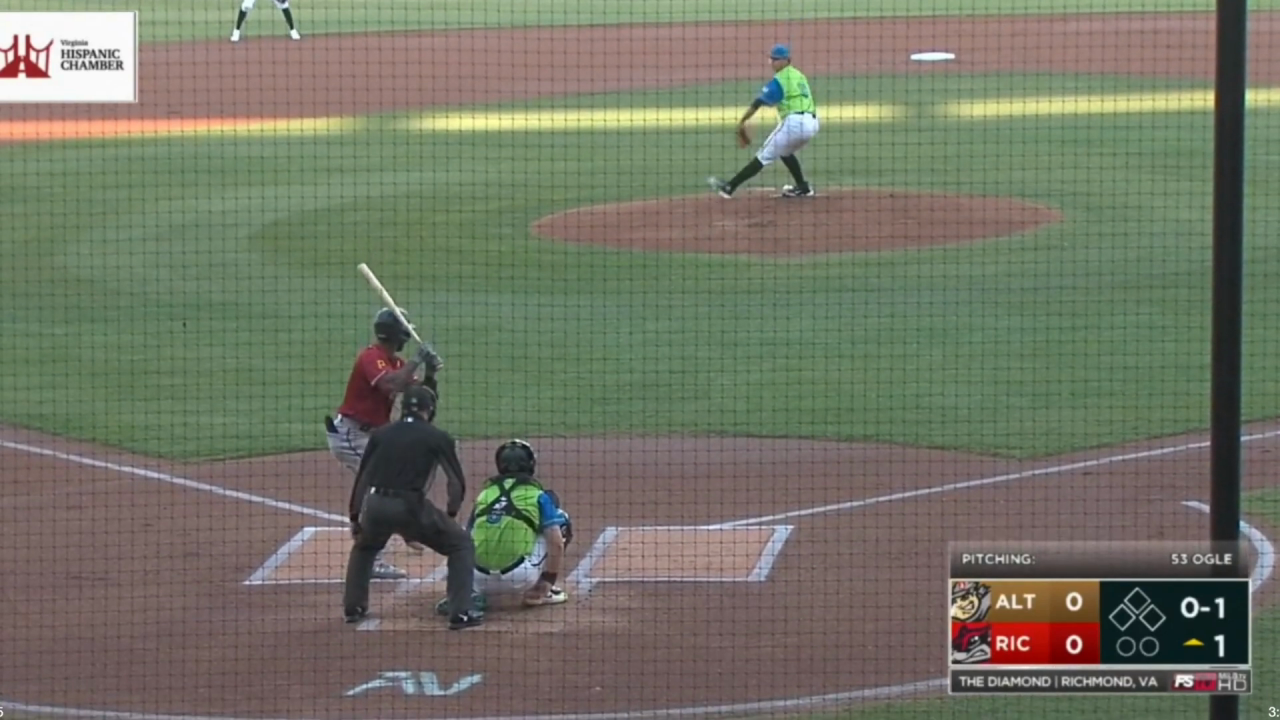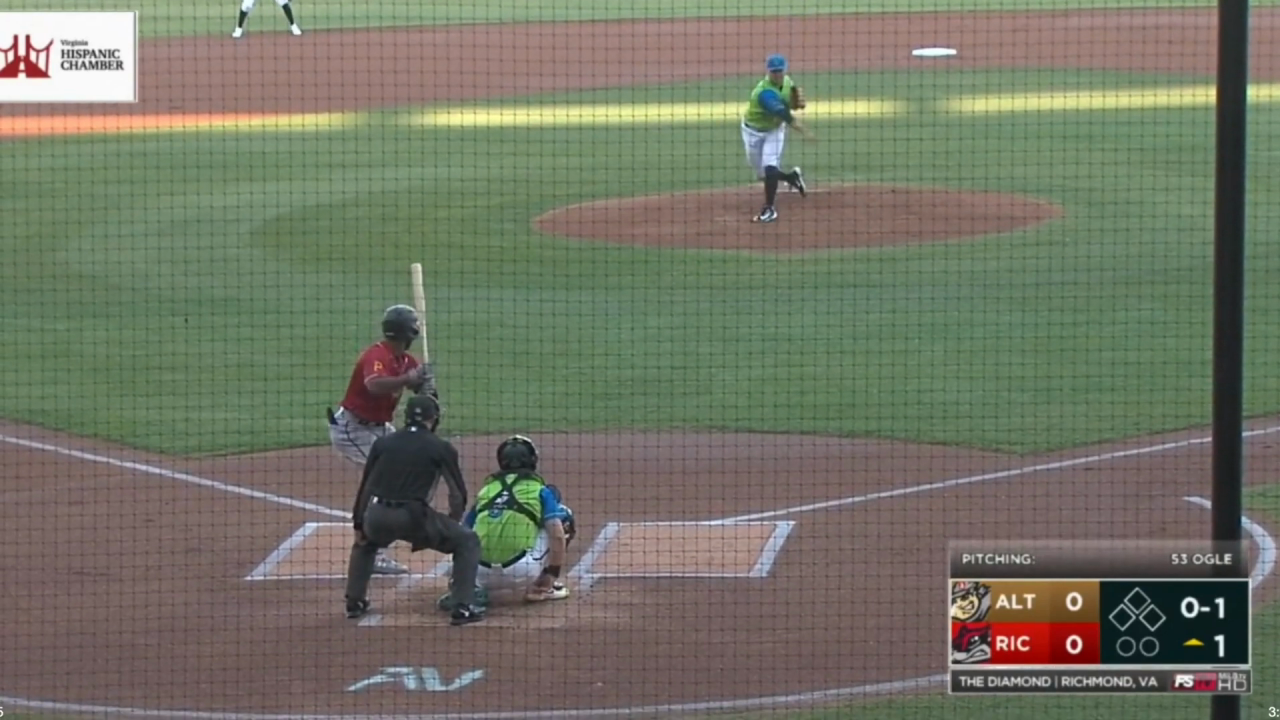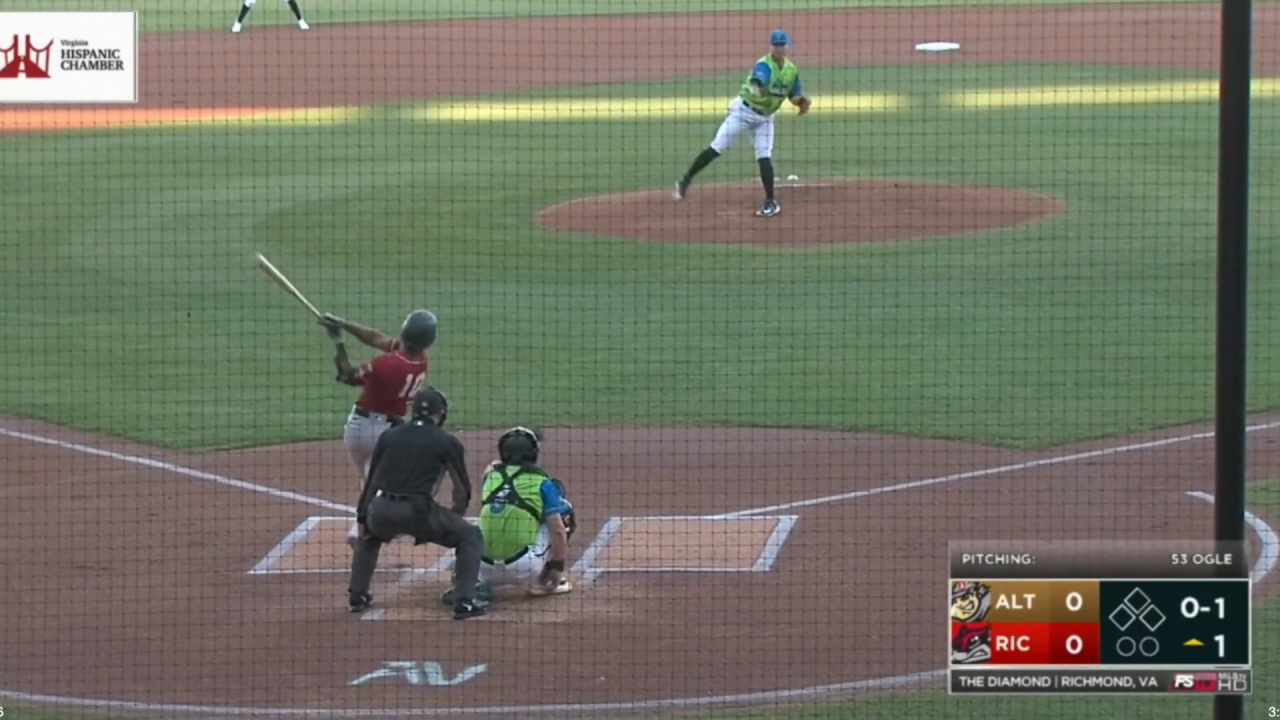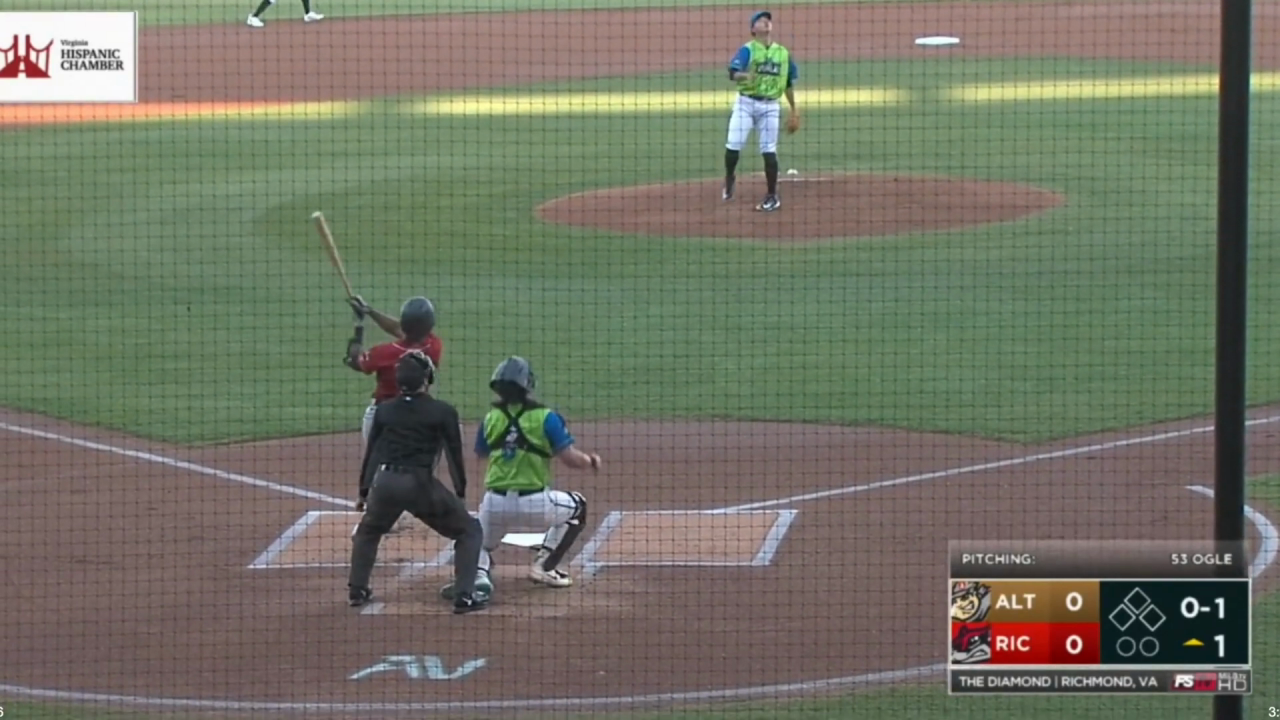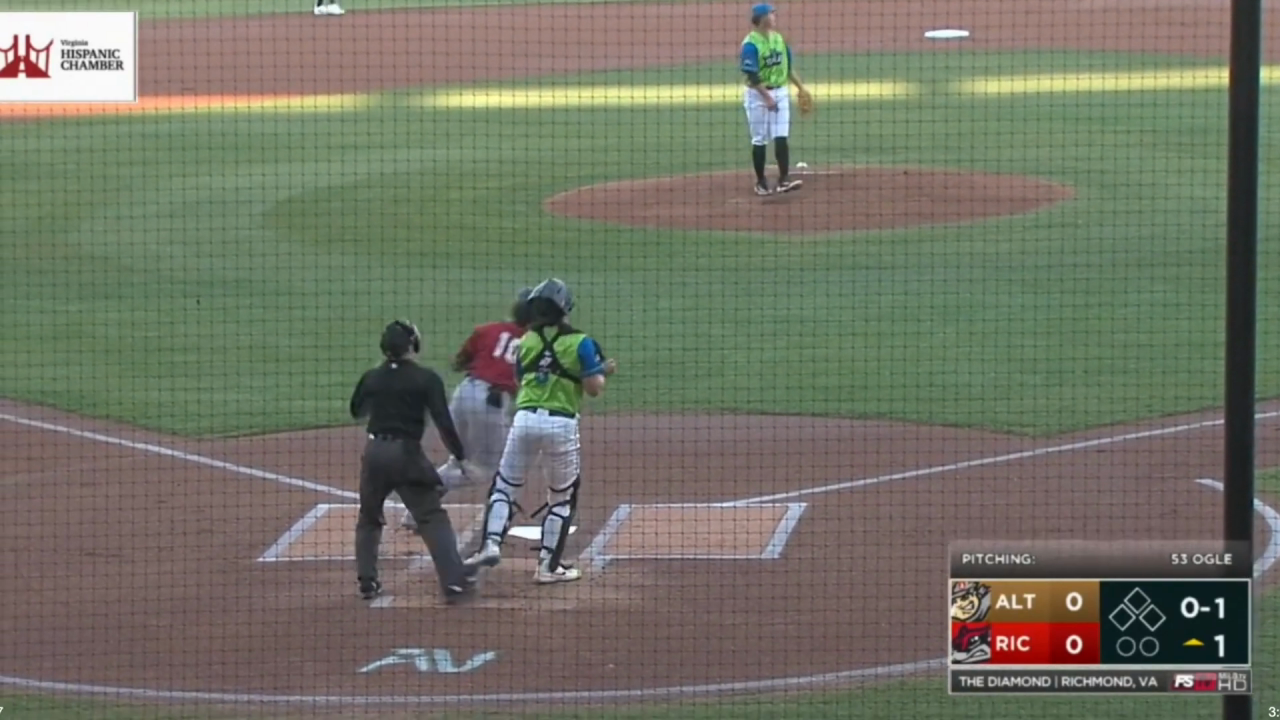
dt=0.5s
person 1, frame 1
left shoulder: (395, 362)
right shoulder: (371, 357)
right elbow: (391, 385)
left wrist: (429, 373)
right wrist: (416, 361)
left hip: (370, 434)
right hip: (350, 436)
person 1, frame 2
left shoulder: (407, 360)
right shoulder: (376, 356)
left elbow: (428, 394)
right elbow: (374, 386)
left wrist: (428, 387)
right wrist: (410, 376)
left hip: (379, 427)
right hip: (352, 429)
right ankle: (373, 556)
person 1, frame 3
left shoulder: (385, 363)
right shoulder: (422, 361)
left elbow: (348, 378)
right elbow: (378, 338)
left wrist: (338, 342)
right wrist: (343, 324)
left hip: (361, 425)
right hip: (389, 430)
person 1, frame 4
left shoulder: (385, 352)
right shoulder: (434, 347)
left elbow: (353, 361)
right elbow: (400, 330)
left wrist: (359, 326)
right wrist: (370, 310)
person 1, frame 5
left shoulder: (486, 331)
left elbow: (458, 364)
left hip: (466, 395)
right hip: (493, 404)
left knee: (459, 463)
right knee: (492, 466)
person 2, frame 1
left shoulder: (381, 434)
right shoulder: (438, 437)
left elbow: (362, 478)
right elbow: (457, 482)
left wrist: (355, 518)
right wrist: (451, 516)
left hip: (376, 505)
right hip: (411, 507)
left knee: (363, 547)
right knee: (461, 544)
left ankle: (353, 607)
right ankle: (461, 613)
person 2, frame 2
left shoulder: (382, 443)
right shoulder: (441, 447)
left elbow: (365, 488)
right elbow: (458, 494)
left wrist: (358, 525)
right wrist: (450, 527)
left hip: (377, 517)
right hip: (414, 516)
left knee: (364, 541)
right knee: (468, 542)
left ankle: (354, 601)
right ankle: (462, 607)
person 2, frame 3
left shoulder: (389, 436)
right shoulder: (448, 442)
left elbow: (371, 480)
right elbow: (462, 490)
left wrist: (362, 518)
right wrist: (453, 520)
left hip: (380, 510)
right hip: (417, 511)
left knee: (368, 535)
right knee: (470, 537)
left ankle: (357, 596)
right ankle: (465, 602)
person 2, frame 4
left shoulder: (384, 410)
right shoulder: (443, 411)
left elbow: (372, 453)
right elbow: (454, 455)
left wrist: (364, 491)
right wrist: (460, 494)
left hip: (384, 482)
right hip: (420, 483)
left knee: (367, 531)
right knee: (469, 530)
left ankle: (357, 590)
right ankle: (465, 596)
person 2, frame 5
left shoulder: (371, 377)
right shoulder: (426, 378)
left elbow: (355, 410)
right elbow: (442, 420)
right wrist: (460, 458)
left hip: (374, 452)
right hip: (407, 454)
left knee: (368, 520)
right knee: (433, 518)
left ankle: (367, 582)
right ankle: (454, 581)
person 3, frame 1
left shoulder: (485, 493)
right shoulder: (538, 495)
left elbow: (471, 540)
right elbow: (556, 544)
right wrist: (549, 580)
left hip: (480, 579)
right hip: (520, 578)
right knee: (561, 521)
right ankle: (539, 592)
person 3, frame 2
left shoulder: (486, 489)
right shoulder: (540, 490)
right elbow: (557, 536)
right wrist: (553, 573)
left hip: (482, 573)
right hip: (521, 572)
right knee: (564, 517)
right ankle: (539, 587)
person 3, frame 3
left shoulder: (491, 477)
right shoulder: (542, 482)
right elbow: (558, 530)
right wrist: (558, 568)
left hip: (485, 568)
right hip: (524, 568)
right knee: (565, 511)
right ankle: (542, 580)
person 3, frame 4
left shoulder: (491, 417)
right shoulder: (546, 417)
left elbow: (480, 453)
right elbow: (572, 459)
right wrist: (592, 460)
left hip: (496, 502)
right hip: (534, 502)
left knee: (481, 541)
right knee: (577, 507)
left ankle: (479, 577)
right ankle: (545, 567)
person 3, frame 5
left shoulder: (527, 340)
right shoulder: (581, 342)
right elbow: (594, 388)
right wrist: (604, 372)
left hip: (526, 420)
right hip: (561, 425)
left knee: (504, 486)
right knee: (562, 497)
left ankle: (490, 545)
right ankle: (549, 566)
person 4, frame 1
left shoulder: (778, 79)
right shoulder: (800, 76)
left elbow: (759, 102)
left wrist: (741, 122)
left hip: (795, 123)
right hip: (811, 124)
left knee: (764, 156)
right knee: (785, 152)
left ankle: (729, 187)
right ankle: (803, 187)
person 4, frame 2
left shoulder: (786, 80)
right shoulder: (766, 93)
left elbow: (790, 94)
right elbow: (784, 115)
left wrist: (796, 101)
right wrist: (802, 130)
left hip: (774, 130)
right hip: (753, 131)
left knee: (770, 167)
right knee: (763, 174)
left ankle: (769, 208)
right ankle: (792, 177)
person 4, frame 3
left shoulder: (791, 69)
right shoulder: (764, 65)
left elbow: (794, 95)
right elbow: (755, 82)
left wrist: (801, 102)
right wrist: (755, 92)
left hip: (765, 117)
right hip: (744, 110)
left knee: (765, 159)
right knee: (717, 148)
left ankle: (771, 201)
right ankle: (685, 181)
person 4, frame 4
left shoulder: (783, 52)
right shoulder: (747, 50)
left elbow: (789, 83)
right elbow: (732, 73)
left wrist: (794, 109)
right wrist: (744, 76)
left hip: (770, 106)
right hip: (746, 103)
left knee: (769, 151)
right knee: (734, 146)
left ankle: (772, 195)
right ankle: (729, 181)
person 4, frame 5
left shoulder: (778, 38)
right shoulder: (750, 44)
left elbow: (788, 66)
right elbow: (752, 76)
left wrist: (800, 87)
right wrist: (767, 97)
left hip: (780, 93)
right hip: (757, 95)
left knee: (780, 137)
right knee: (760, 140)
left ankle: (784, 179)
right ankle: (761, 181)
